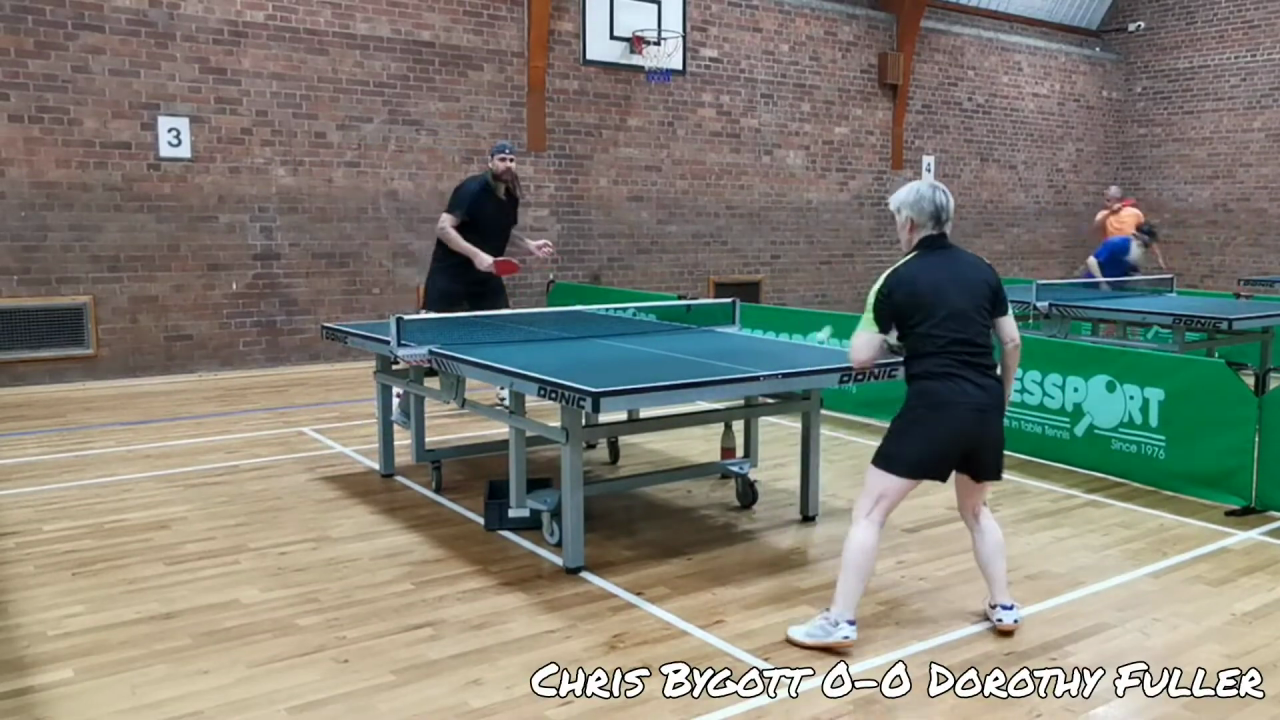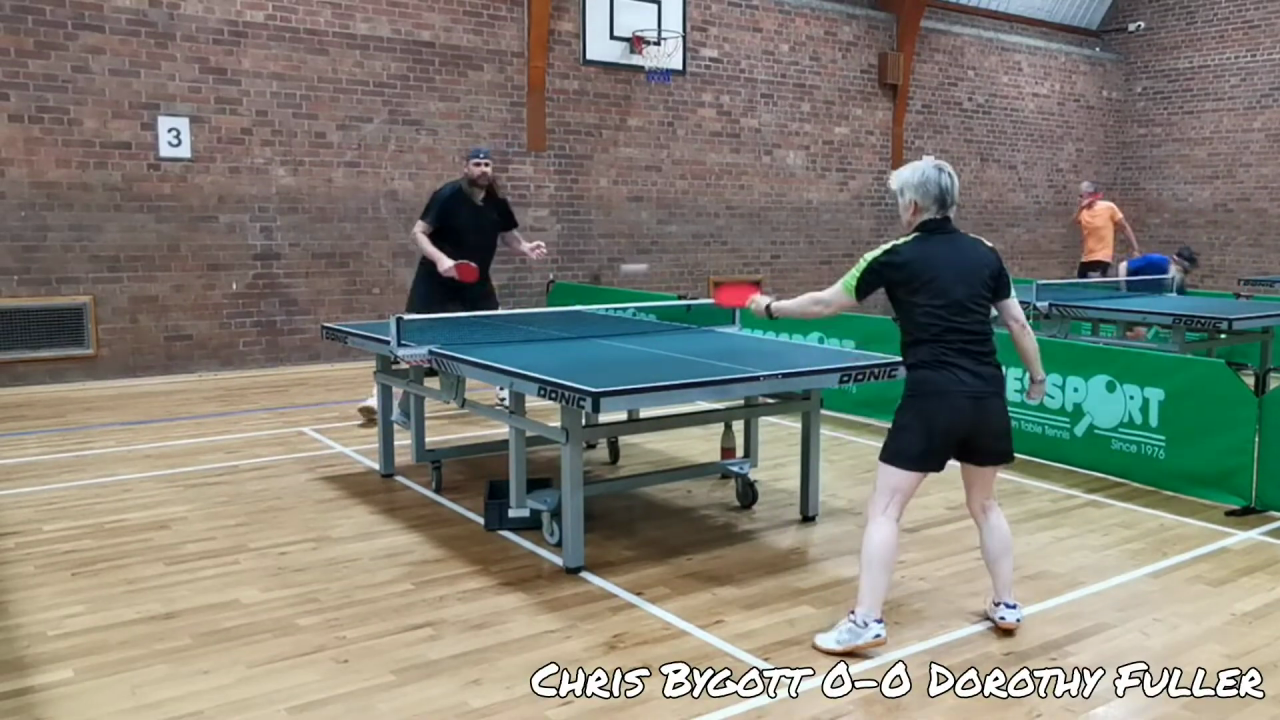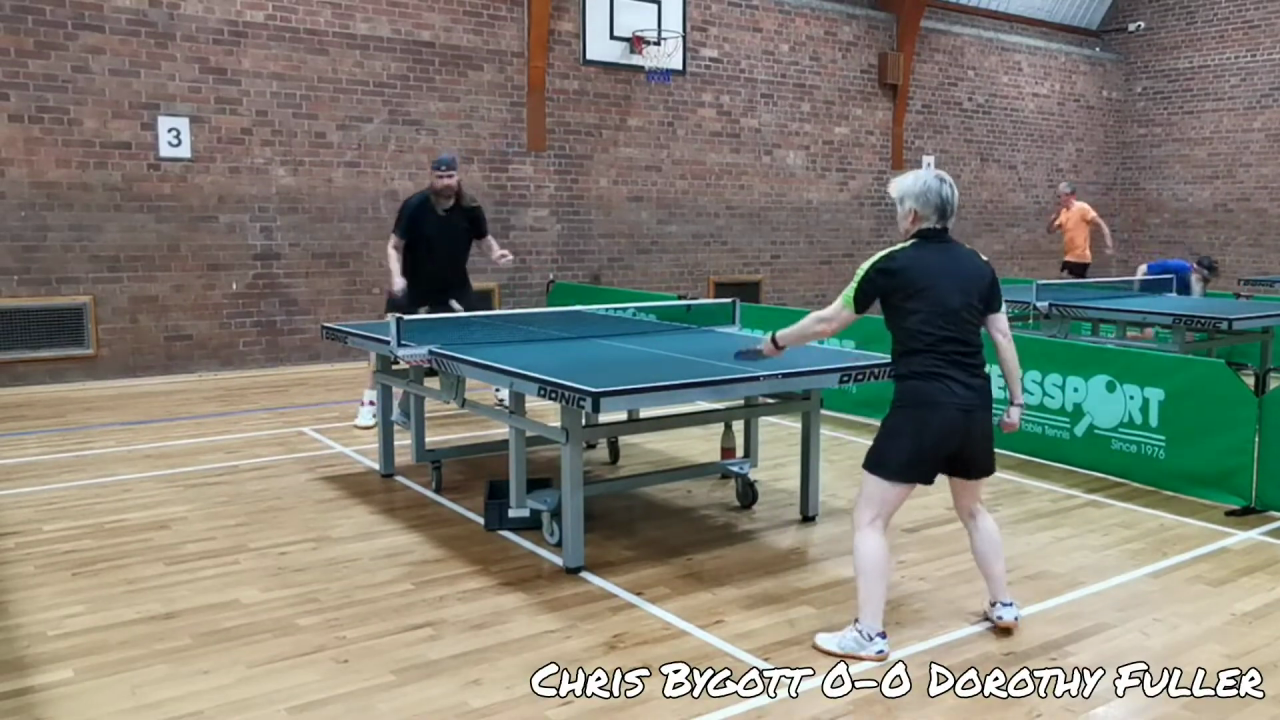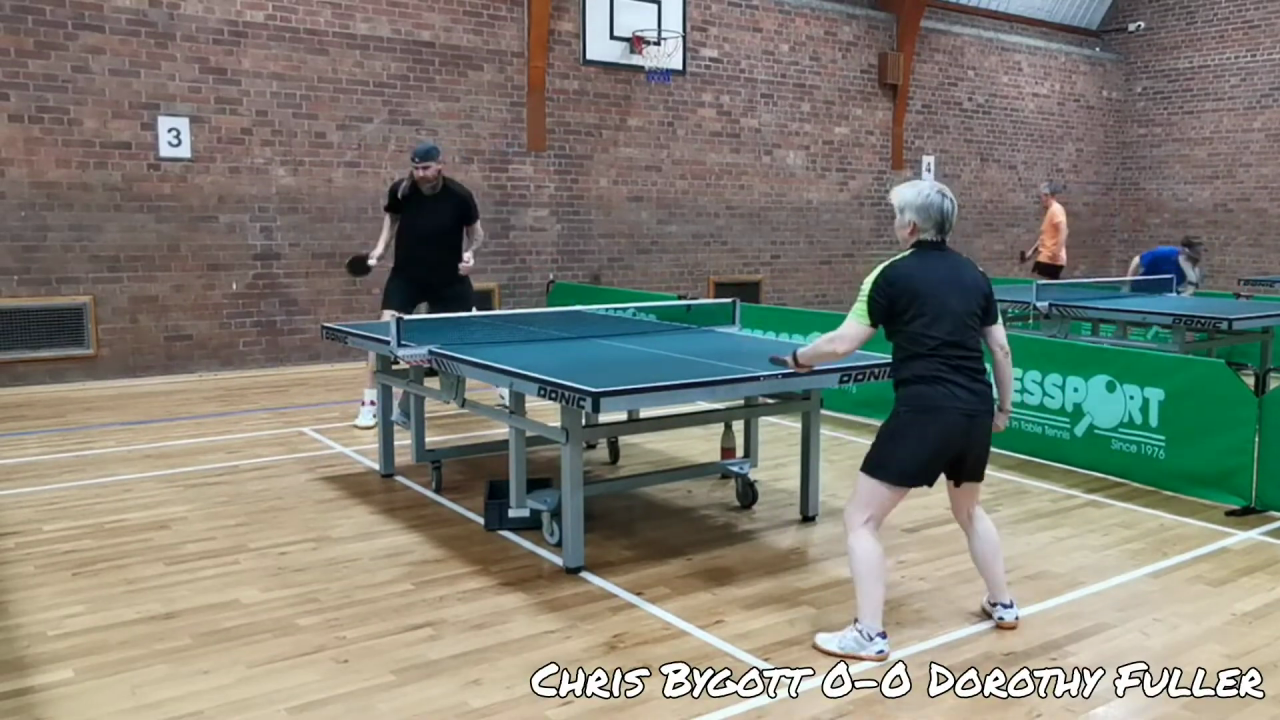
dt=0.2s
person 1, frame 1
left shoulder: (898, 280)
right shoulder: (983, 270)
left elbow: (860, 356)
right elbow: (1012, 342)
left wrist: (892, 341)
right wrist: (1003, 391)
left hip: (933, 407)
right hip: (985, 408)
left knee: (869, 512)
right knee: (976, 511)
left ankle: (839, 621)
right ankle: (1003, 607)
person 1, frame 2
left shoulder: (896, 258)
right shoulder: (984, 253)
left elbow: (826, 303)
right elbow: (1017, 322)
left wrist: (770, 307)
right wrist: (1036, 376)
left hip: (931, 396)
right hip: (986, 394)
left knee: (883, 511)
right knee: (984, 505)
left ankle: (866, 622)
right ankle: (1006, 606)
person 1, frame 3
left shoulder: (891, 264)
right shoulder: (979, 266)
left elbow: (828, 322)
right elbow: (1003, 337)
left wrist: (777, 341)
right wrist: (1016, 401)
left hip: (921, 407)
right hip: (974, 405)
left knee: (870, 521)
right knee: (972, 510)
left ankle: (869, 633)
right ankle: (1003, 605)
person 1, frame 4
left shoulder: (894, 274)
right shoulder: (974, 275)
left elbow: (843, 343)
right elbow: (1000, 348)
left wrist: (799, 358)
right wrist: (1003, 405)
left hip: (923, 411)
right hip: (975, 410)
left knee: (861, 519)
right knee: (968, 510)
left ankle: (869, 635)
right ankle: (1003, 604)
person 2, frame 1
left shoulder: (512, 197)
right shoulder: (473, 188)
right elbow: (443, 228)
left wrist: (530, 245)
right wrist: (476, 255)
left hip: (485, 274)
right hip: (450, 270)
left ankle: (506, 391)
person 2, frame 2
left shoulder: (498, 202)
right shoulder: (447, 195)
left elbow: (508, 235)
right elbow: (418, 233)
left wrist: (526, 248)
right wrist: (440, 259)
left hip: (476, 279)
right hip: (437, 277)
left ankle: (505, 391)
right ankle: (380, 395)
person 2, frame 3
left shoulder: (470, 209)
right shoulder: (414, 205)
left elbow: (485, 240)
right elbow: (394, 246)
left wrist: (497, 254)
right wrist: (396, 276)
left hip: (454, 285)
right hip: (413, 283)
left ankle: (502, 390)
right ankle: (369, 402)
person 2, frame 4
left shoulder: (459, 195)
right shoulder: (400, 190)
left elbow: (476, 231)
right elbow: (391, 216)
left wrist: (471, 253)
right wrist: (380, 247)
left hip: (449, 279)
right hip: (406, 276)
right ankle: (370, 402)
